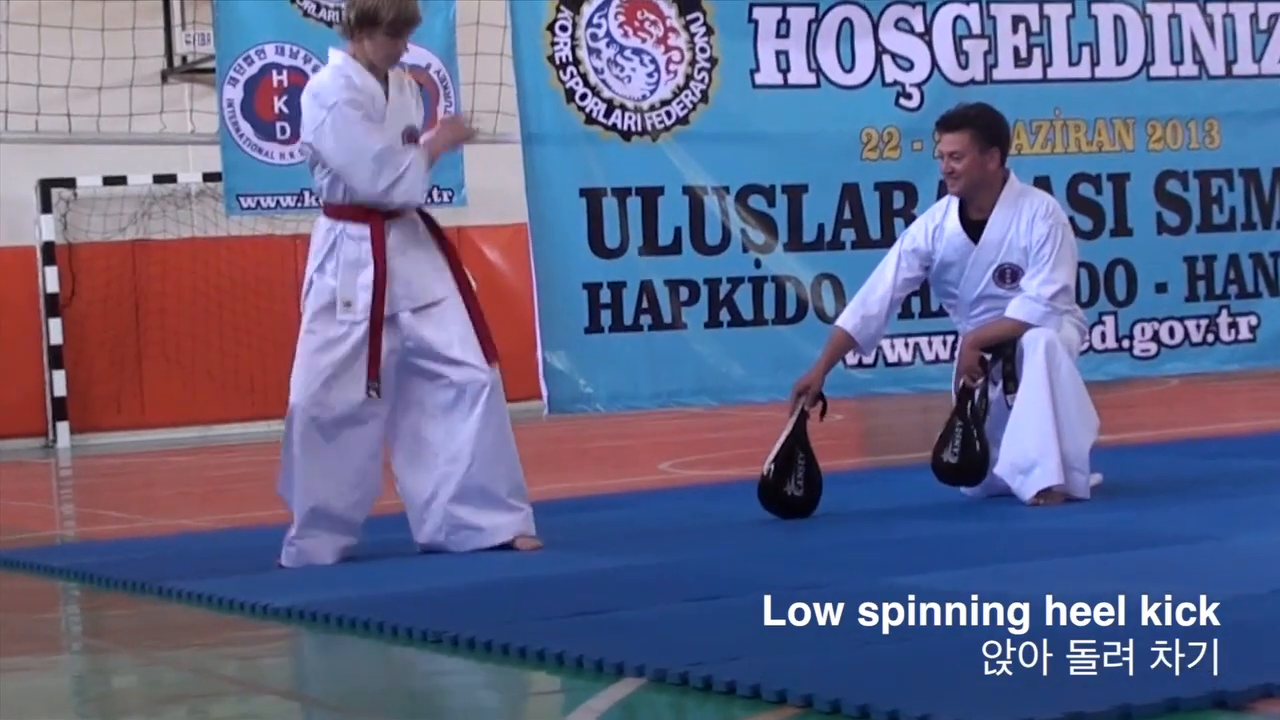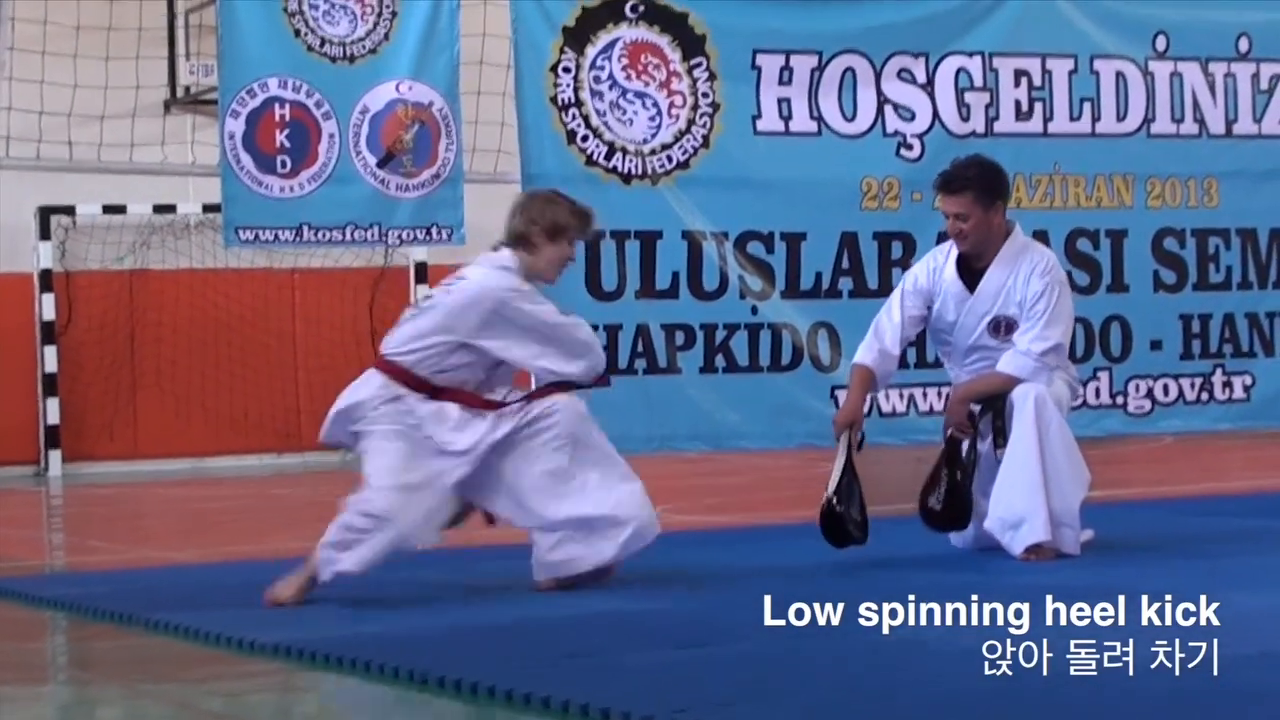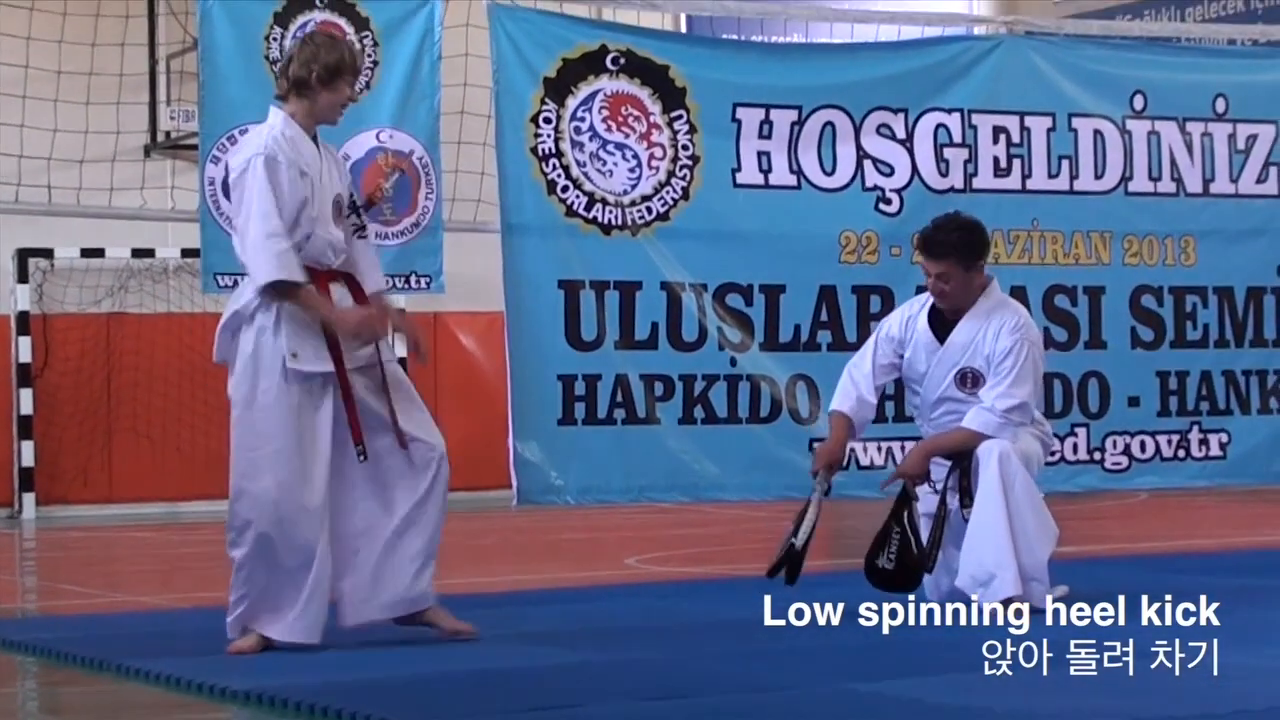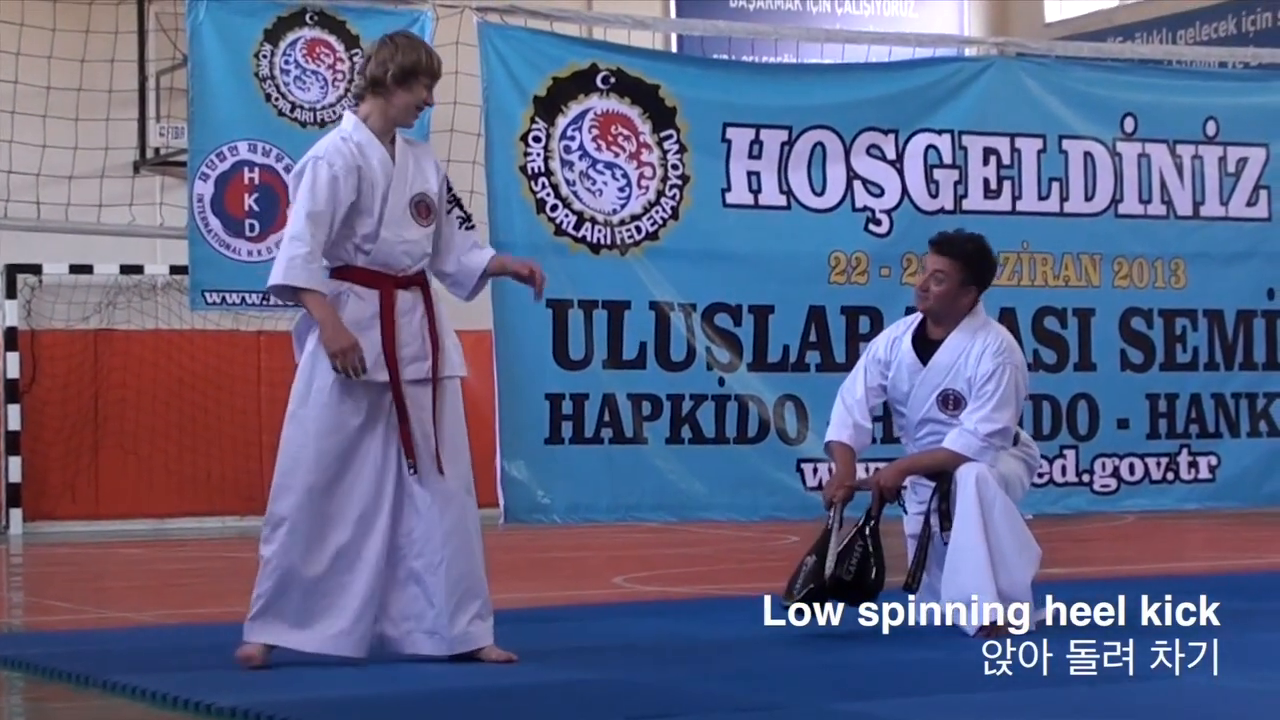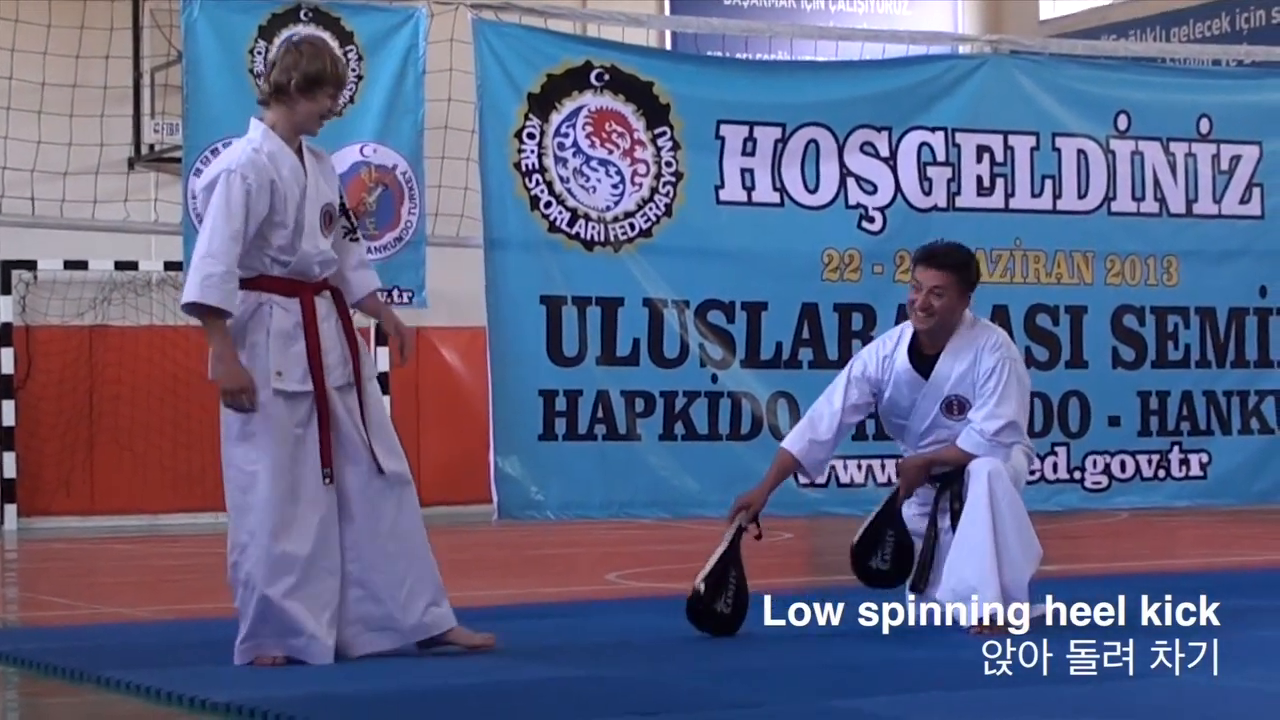
dt=1s
person 1, frame 1
left shoulder: (403, 88)
right shoulder: (328, 93)
right elbow: (379, 172)
right wrist: (432, 141)
left hip: (410, 249)
right hip: (346, 257)
left knee: (468, 379)
right knee: (322, 401)
left ankle: (494, 521)
right ankle: (321, 536)
person 1, frame 2
left shoulder: (512, 287)
right shoulder: (493, 286)
right elbow: (580, 358)
right wrist: (592, 360)
left hip: (458, 408)
right hip: (395, 407)
left knee: (558, 423)
right knee: (401, 511)
left ankle: (564, 560)
right ankle: (313, 572)
person 1, frame 3
left shoulder: (326, 156)
right shoulder: (265, 151)
right elbow: (268, 251)
left wrist: (382, 310)
right wrist: (337, 316)
left hip: (341, 324)
right hip: (281, 328)
left knee: (413, 451)
right knee: (276, 486)
left ankle: (405, 596)
right ankle: (262, 619)
person 1, frame 4
left shoulder: (423, 160)
right shoulder: (337, 155)
left elbow: (450, 241)
right elbow: (300, 249)
left wrist: (507, 267)
right wrist: (331, 324)
left hip: (417, 328)
right hip: (351, 328)
left knee: (439, 484)
right knee: (315, 486)
left ankle: (455, 629)
right ankle: (274, 627)
person 1, frame 5
left shoulder: (321, 166)
right shoulder: (246, 165)
right elbow: (214, 269)
left wrist: (381, 313)
right wrist: (228, 361)
left hip: (333, 335)
right hip: (268, 339)
left knee: (381, 479)
right knee: (271, 500)
left ankle: (427, 618)
right ankle: (272, 636)
person 2, frame 1
left shoulder: (1039, 213)
right shoulder: (934, 225)
left elbow: (1045, 303)
right elbow: (876, 298)
left wrist: (974, 340)
right wrist: (821, 368)
left hip: (1044, 332)
right hip: (980, 350)
left knee: (1041, 345)
right knee: (979, 481)
left ankle: (1054, 475)
person 2, frame 2
left shoulder: (1038, 267)
right shoulder: (932, 268)
left elbow: (1037, 359)
right elbow: (884, 337)
left wrist: (963, 393)
right wrist: (855, 400)
left hip: (1035, 387)
right hip: (969, 405)
left knee: (1029, 399)
right knee: (971, 537)
left ankle: (1044, 531)
person 2, frame 3
left shoulder: (1012, 326)
right shoulder: (908, 318)
left elbow: (1003, 417)
right elbow: (860, 379)
left wrist: (925, 449)
right wrist: (838, 438)
left hip: (1008, 441)
right hip: (941, 463)
left knee: (993, 456)
right knee: (945, 592)
left ankle: (1015, 587)
person 2, frame 4
left shoulder: (995, 349)
right shoulder: (895, 339)
left elbow: (981, 440)
right elbow: (852, 406)
left wrist: (902, 467)
right wrist: (844, 469)
left hip: (994, 462)
right hip: (926, 484)
left knee: (972, 479)
left ankle: (999, 604)
person 2, frame 5
left shoulder: (992, 347)
right shoulder: (884, 353)
left elbow: (994, 436)
right elbow: (823, 420)
left wrist: (923, 460)
right wrist: (764, 489)
left hip: (989, 461)
right hip: (925, 482)
left knee: (988, 474)
right knee: (934, 607)
left ankle: (996, 603)
